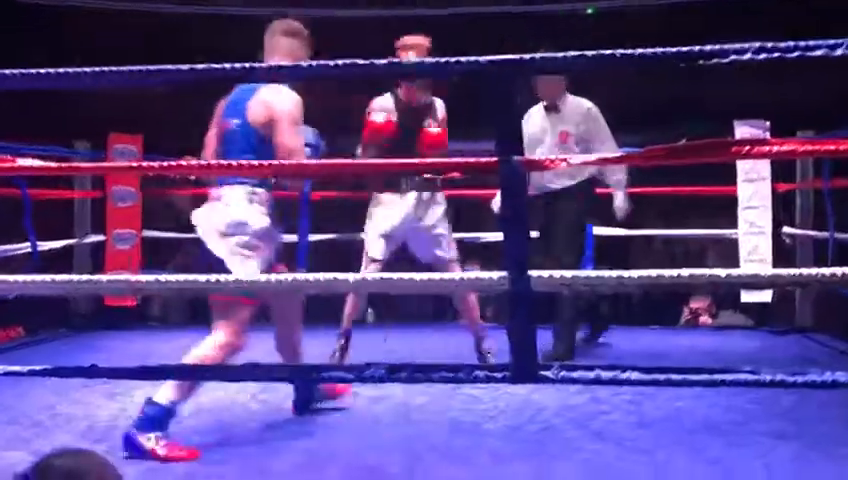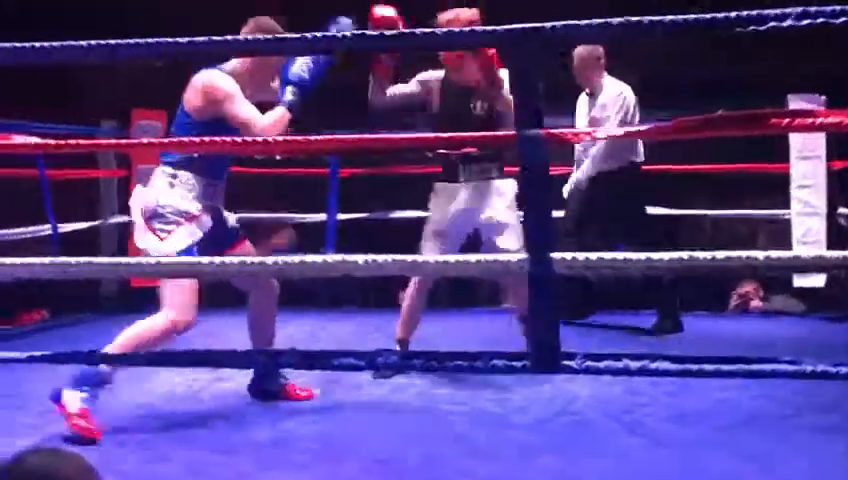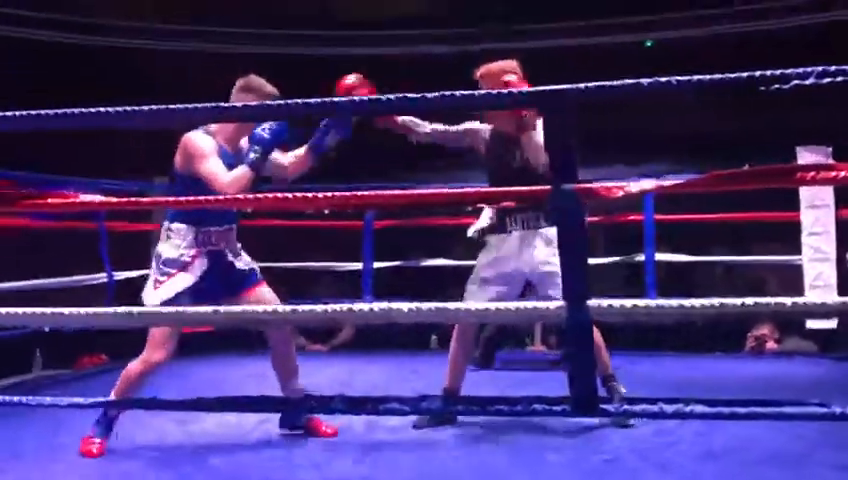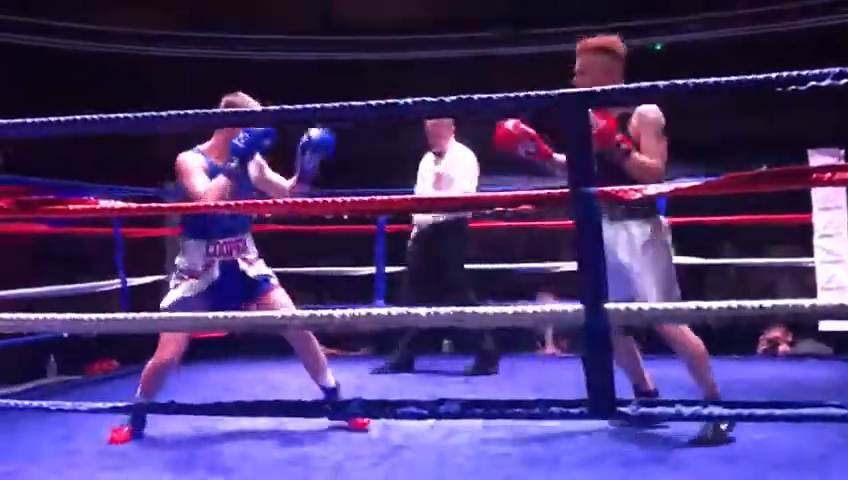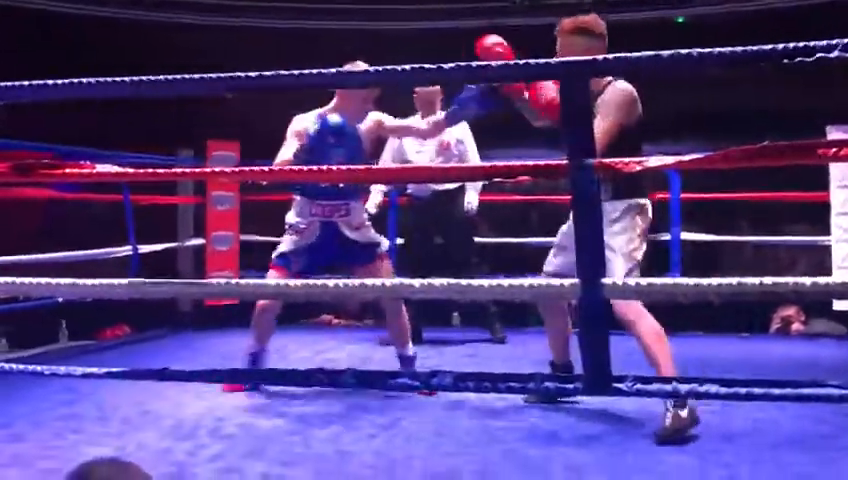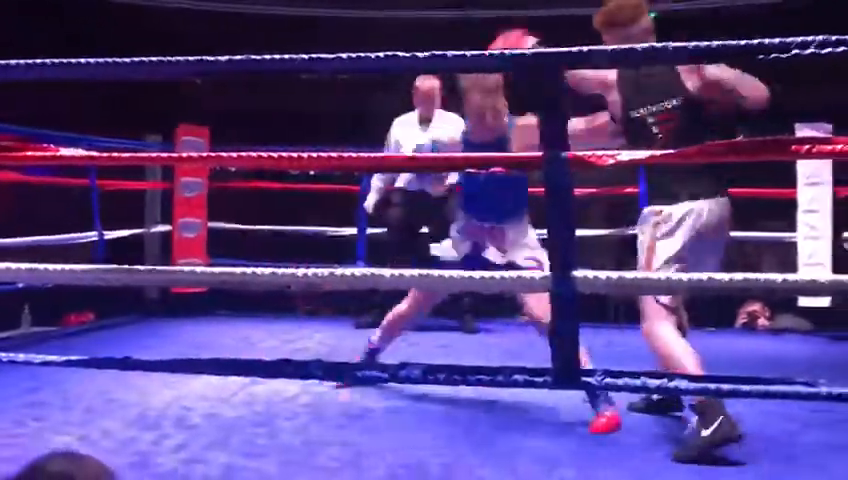
dt=0.7s
person 1, frame 1
left shoulder: (436, 107)
right shoulder: (382, 106)
right elbow: (365, 157)
left wrist: (438, 150)
right wrist: (372, 139)
left hip: (428, 199)
right hip: (391, 198)
left knee: (453, 273)
right knee: (371, 271)
left ankle: (480, 343)
right ankle: (344, 339)
person 1, frame 2
left shoulder: (500, 78)
right shoulder: (432, 82)
left elbow: (516, 123)
right elbow: (379, 99)
left wrist: (491, 79)
right wrist: (383, 49)
left hip: (494, 187)
right hip: (451, 190)
right knee: (425, 272)
right ankle: (399, 349)
person 1, frame 3
left shoulder: (540, 125)
right shoulder: (478, 133)
left elbow: (545, 167)
right elbow: (424, 131)
left wrist: (523, 121)
right wrist: (384, 113)
left hip: (542, 237)
right hip: (501, 240)
right knee: (467, 321)
left ankle: (610, 384)
right ankle: (449, 401)
person 1, frame 4
left shoulder: (644, 113)
right shoulder: (592, 114)
left elbow: (655, 175)
left wrist: (614, 143)
right wrist: (535, 148)
left hip: (640, 230)
right hip: (604, 229)
left knee: (667, 323)
right ankle: (648, 398)
person 1, frame 5
left shoulder: (619, 93)
left elbow: (591, 150)
right elbow: (539, 113)
left wrist: (562, 110)
right wrist: (510, 76)
left hip: (622, 211)
left knee: (623, 302)
left ankle: (680, 401)
right ankle: (561, 374)
person 1, frame 6
left shoulder: (611, 81)
right shoulder: (691, 67)
left elbow: (559, 69)
right elbow: (759, 97)
left wrist: (523, 47)
right wrist: (719, 90)
left hip: (669, 209)
right hip: (714, 204)
left knee: (656, 320)
right knee: (670, 302)
left ankle: (712, 415)
right ankle: (667, 393)
person 2, frame 1
left shoulder: (233, 98)
right shoulder: (284, 99)
left elbow: (209, 159)
right wrist: (306, 149)
left hip: (225, 211)
right hip: (244, 215)
left knee: (289, 302)
right knee: (229, 337)
left ankle: (307, 390)
right ankle: (148, 428)
person 2, frame 2
left shoulder: (237, 86)
right shoulder: (214, 83)
right elbow: (266, 133)
right wrist: (295, 91)
left hip: (205, 206)
right hip: (175, 205)
left knee: (265, 289)
right knee: (179, 316)
left ankle: (267, 378)
right ankle: (79, 388)
person 2, frame 3
left shoulder: (242, 145)
right shoulder: (196, 142)
left elbow: (287, 169)
right elbow: (228, 189)
left wrist: (322, 141)
right wrist: (258, 153)
left hip: (225, 253)
right hip: (183, 256)
left knee: (282, 327)
right knee: (156, 354)
left ankle: (295, 412)
right ankle: (102, 423)
person 2, frame 4
left shoulder: (251, 160)
right shoulder: (190, 161)
left elbow: (288, 194)
right elbow: (210, 200)
left wrist: (306, 162)
right wrist: (238, 158)
left hip: (245, 262)
right hip: (200, 267)
left knee: (299, 329)
right knee: (168, 354)
left ankle: (335, 401)
right ankle: (136, 419)
person 2, frame 5
left shoulder: (371, 123)
right shoulder: (304, 124)
left elbow: (425, 129)
right elbow: (279, 169)
left wrist: (460, 111)
right wrist: (306, 150)
left hip: (352, 224)
right hip: (308, 226)
left knee: (391, 297)
right knee: (268, 303)
left ankle: (409, 370)
right ankle: (253, 368)
person 2, frame 6
left shoulder: (523, 130)
right shoulder: (454, 141)
left elbow: (580, 130)
left hip: (512, 240)
right hip: (466, 239)
left knee: (543, 317)
right knee: (408, 311)
left ankle: (600, 396)
right ankle: (369, 356)
person 3, frame 1
left shoulder: (584, 111)
right shoulder: (532, 116)
left elbow: (609, 153)
left wrist: (619, 191)
right wrist: (504, 192)
left hip: (574, 194)
right hip: (544, 197)
left knee: (565, 263)
right knee: (551, 263)
left ankle: (563, 341)
right ankle: (595, 320)
person 3, frame 2
left shoulder: (619, 94)
right shoulder: (583, 99)
left elbow: (610, 139)
left wrist: (584, 173)
right wrist: (574, 178)
left hip: (620, 178)
right hip: (593, 180)
left knee: (638, 244)
right knee: (574, 237)
left ankle: (668, 313)
right ankle: (574, 305)
person 3, frame 3
left shoulder: (540, 144)
right shoulder: (508, 145)
left elbow: (562, 186)
right elbow: (500, 192)
left wrist: (569, 223)
right wrist: (484, 219)
left hip: (532, 224)
right hip: (512, 224)
left ankle: (486, 350)
right ankle: (571, 347)
person 3, frame 4
left shoulder: (463, 158)
right shoulder: (428, 160)
left elbow: (459, 196)
left wrist: (429, 217)
right wrist: (417, 230)
left hip: (447, 233)
right hip: (426, 234)
left knee: (457, 295)
right knee: (417, 294)
left ankle: (487, 354)
right ankle: (405, 355)
person 3, frame 5
left shoulder: (456, 125)
left elbow: (472, 162)
right elbow: (388, 165)
left wrist: (472, 192)
right wrist: (376, 196)
left hip: (452, 200)
right hip: (419, 203)
left knee: (463, 261)
right knee: (415, 264)
left ankle: (490, 321)
right ankle: (412, 326)
person 3, frame 6
left shoulder: (453, 123)
right shoulder: (400, 124)
right wrist: (374, 192)
left hip: (440, 197)
right hip: (405, 196)
right knee: (394, 253)
left ankle: (463, 314)
right ankle: (382, 311)
